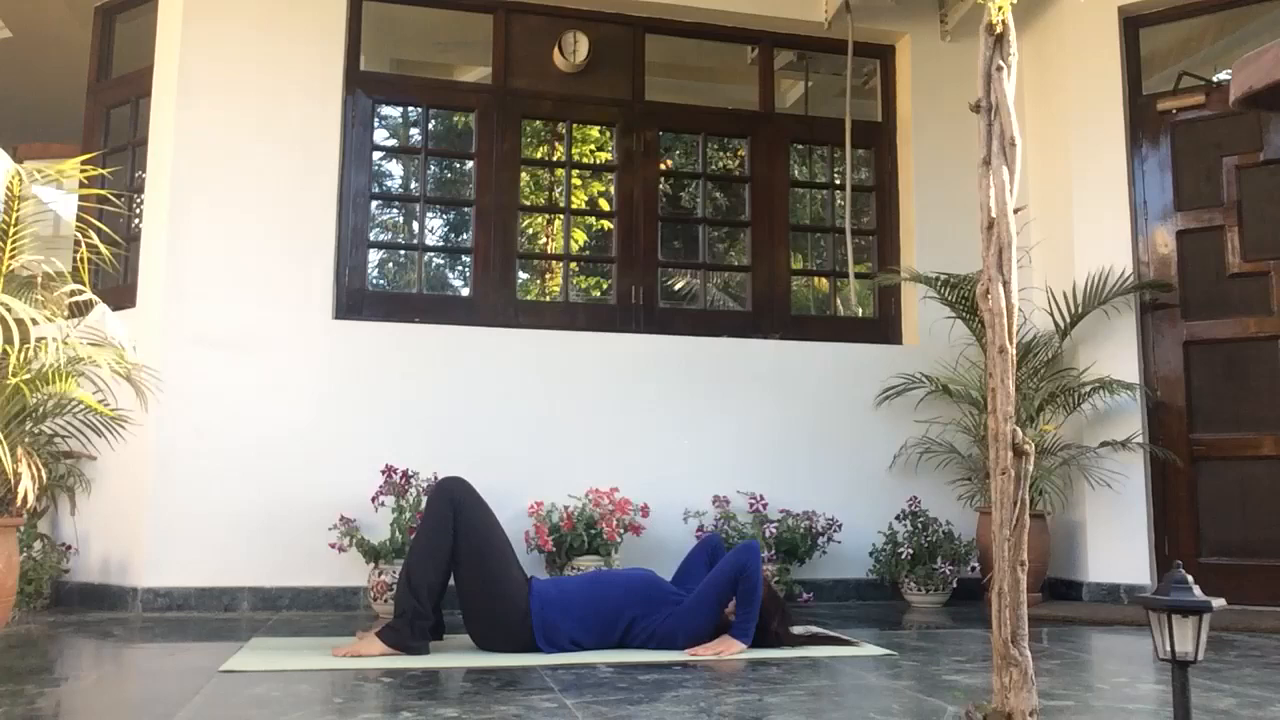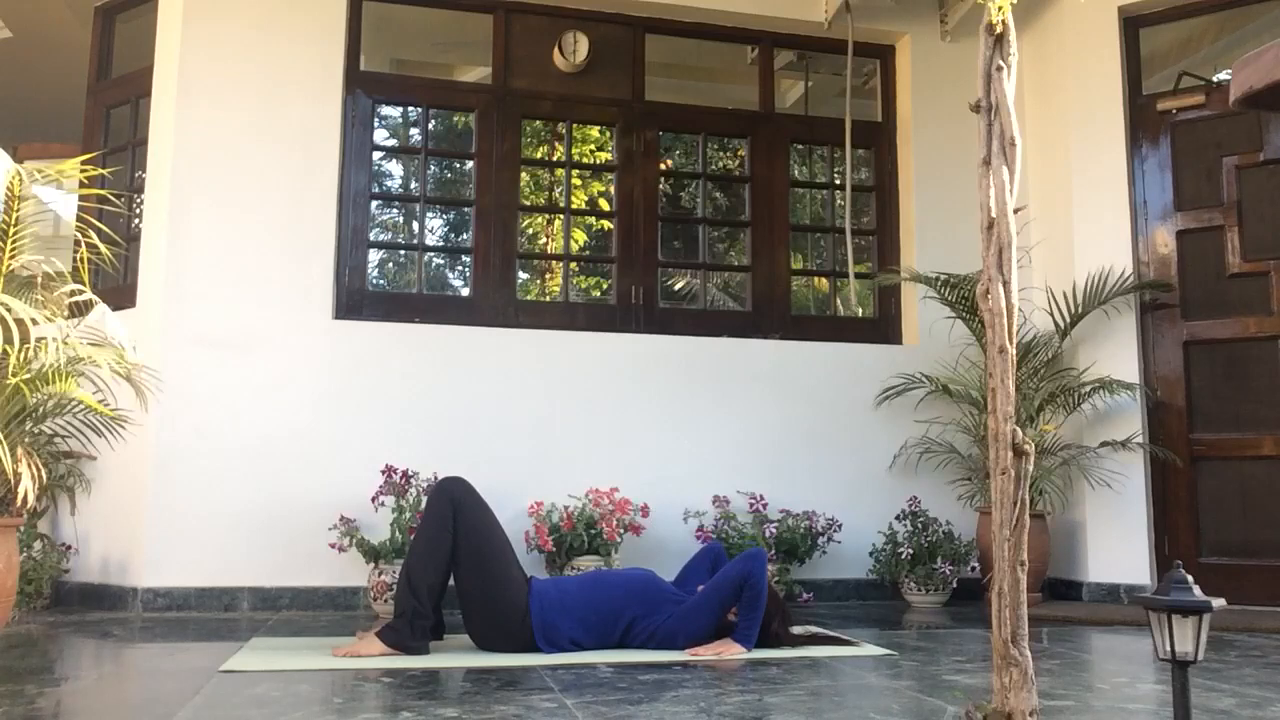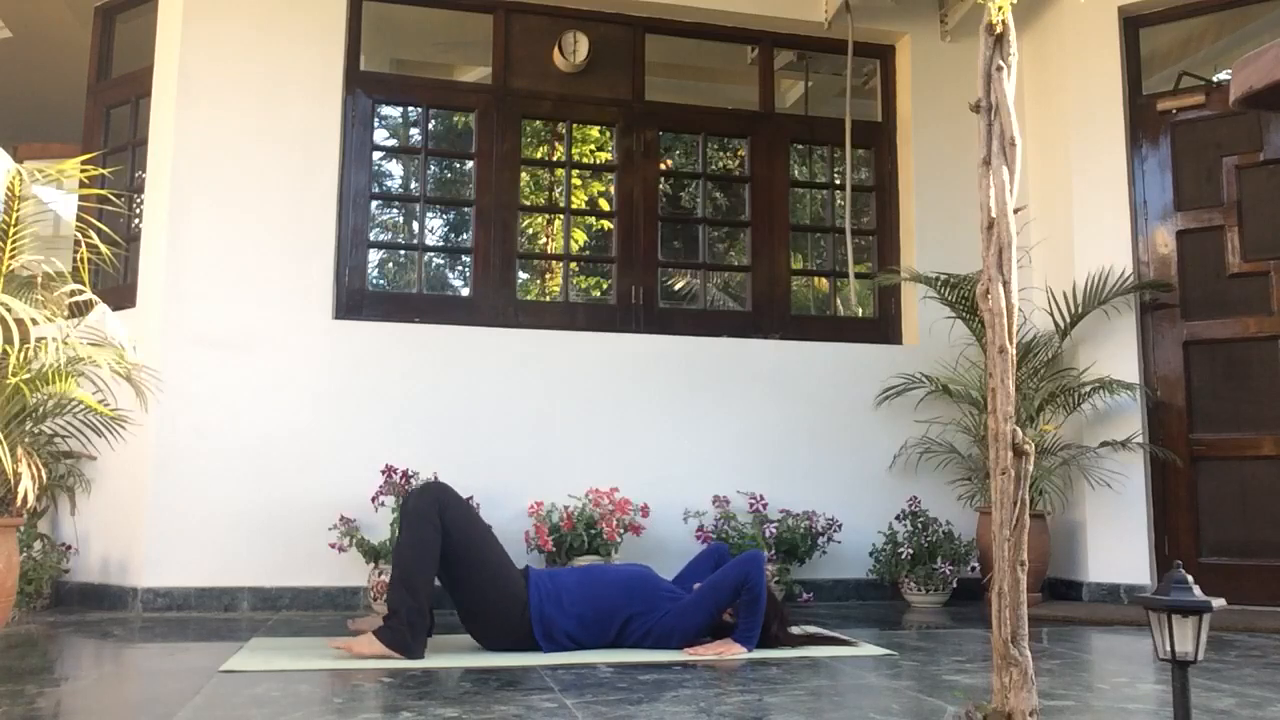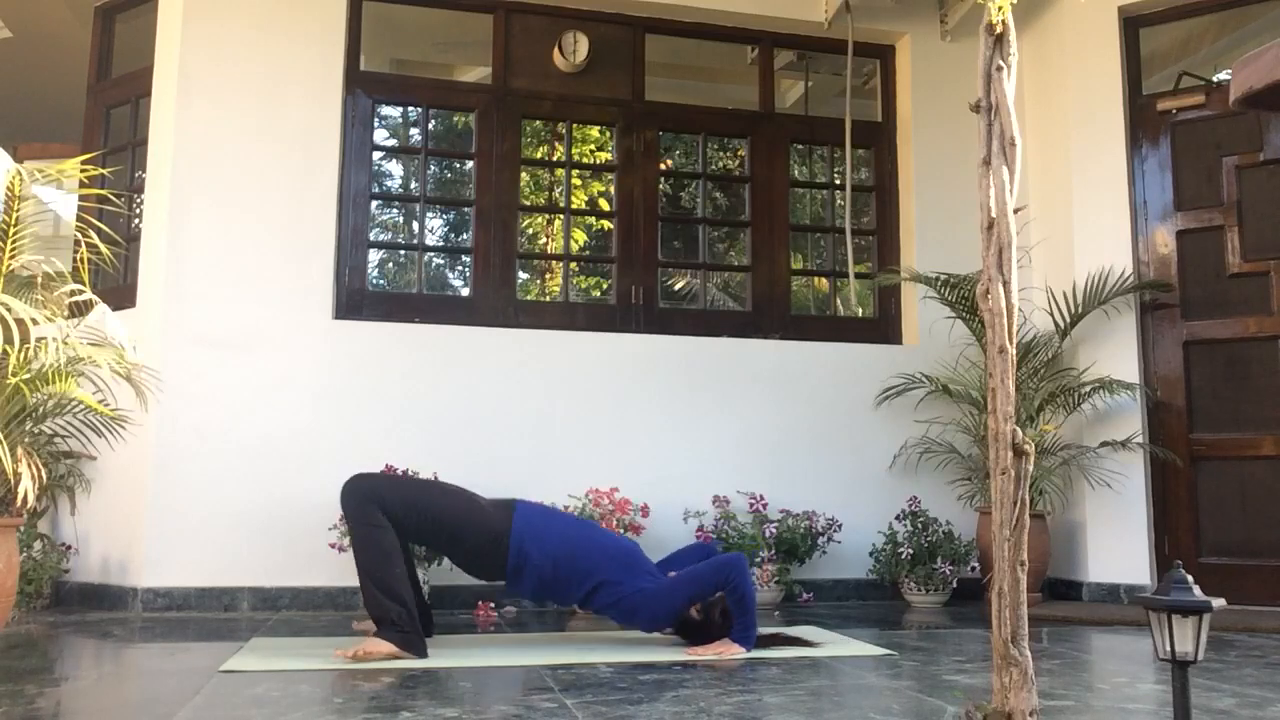
dt=0.3s
person 1, frame 1
left shoulder: (690, 622)
right shoulder: (686, 604)
left elbow: (748, 552)
right elbow: (712, 541)
left wrist: (739, 638)
left hip: (518, 622)
right hip: (525, 611)
left knee: (452, 495)
right knee: (452, 504)
left ankle: (404, 633)
right ankle: (418, 624)
person 1, frame 2
left shoulder: (689, 623)
right shoulder: (686, 605)
left elbow: (755, 559)
right elbow: (714, 548)
left wrist: (743, 642)
right wrist: (738, 633)
left hip: (517, 622)
right hip: (526, 609)
left knee: (452, 495)
right knee: (451, 505)
left ankle: (404, 634)
right ankle: (418, 624)
person 1, frame 3
left shoulder: (683, 622)
right shoulder: (682, 602)
left elbow: (752, 561)
right elbow: (718, 550)
left wrist: (744, 643)
left hip: (518, 613)
right hip: (522, 599)
left knee: (431, 498)
right knee: (433, 510)
left ankle: (400, 636)
right ankle: (406, 623)
person 1, frame 4
left shoulder: (653, 602)
right shoulder: (659, 586)
right elbow: (710, 548)
left wrist: (741, 641)
right hip: (509, 530)
left knee: (364, 494)
left ankle: (400, 635)
right ankle: (408, 620)
